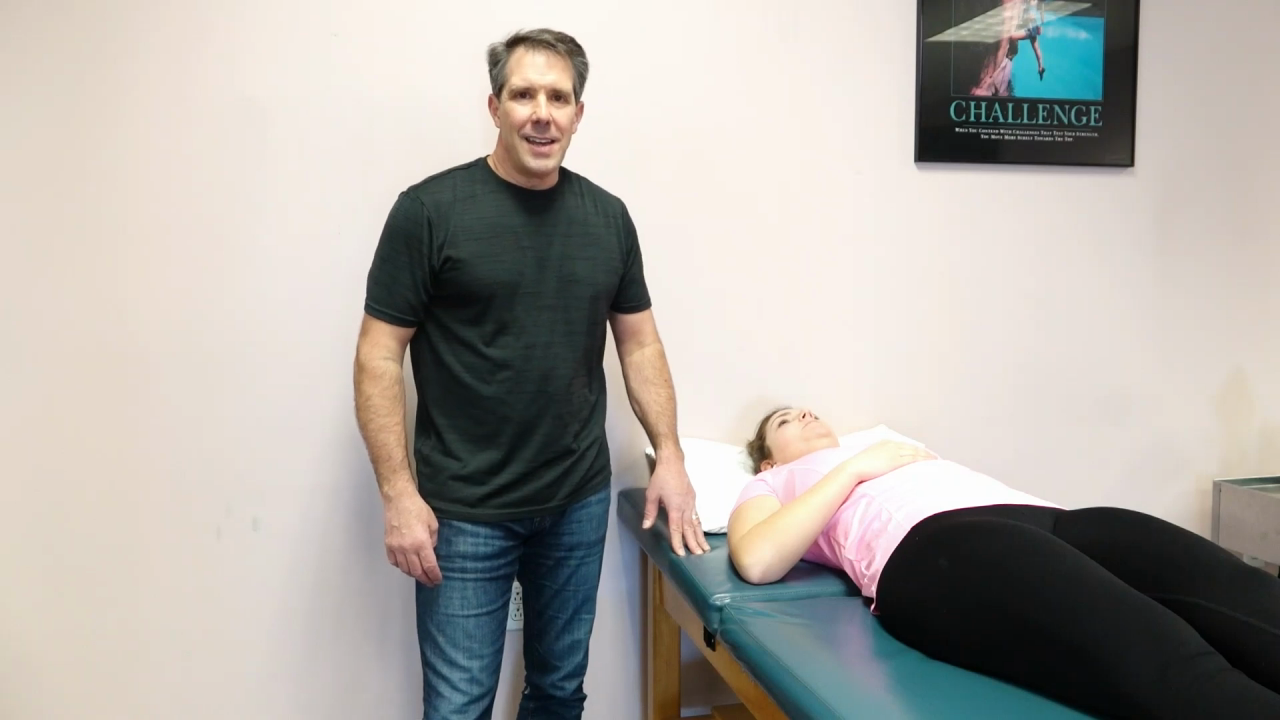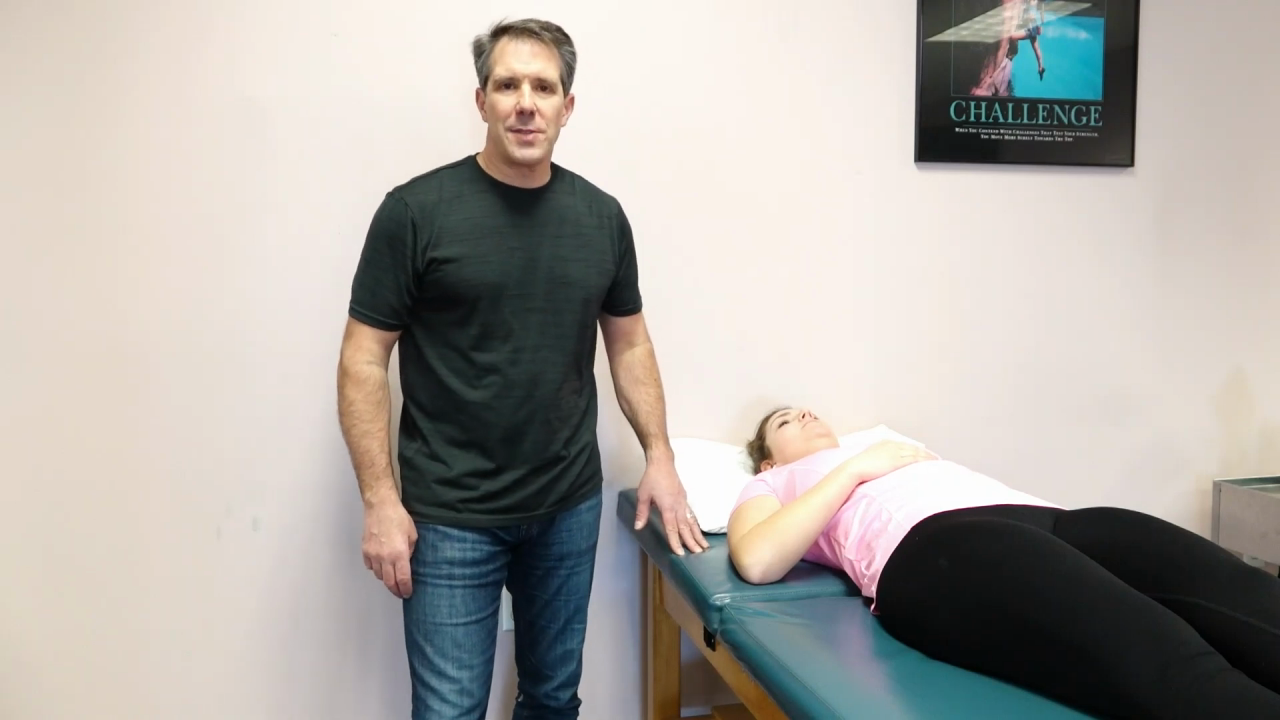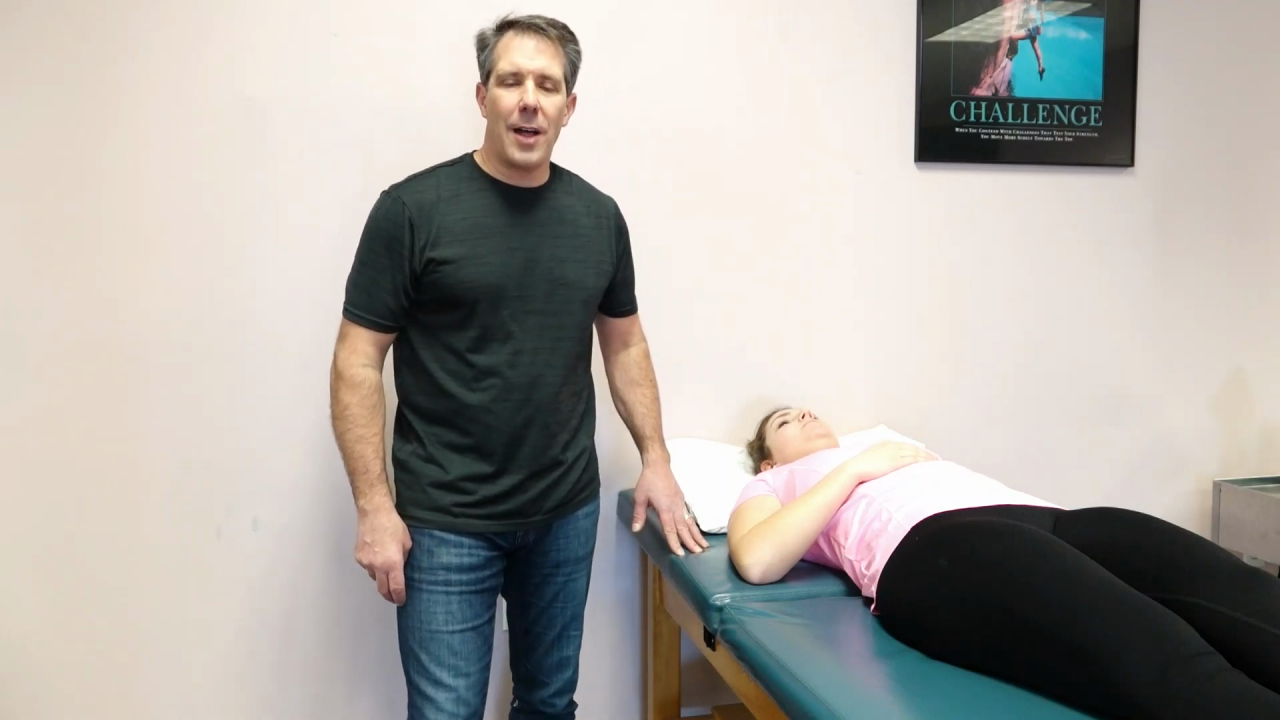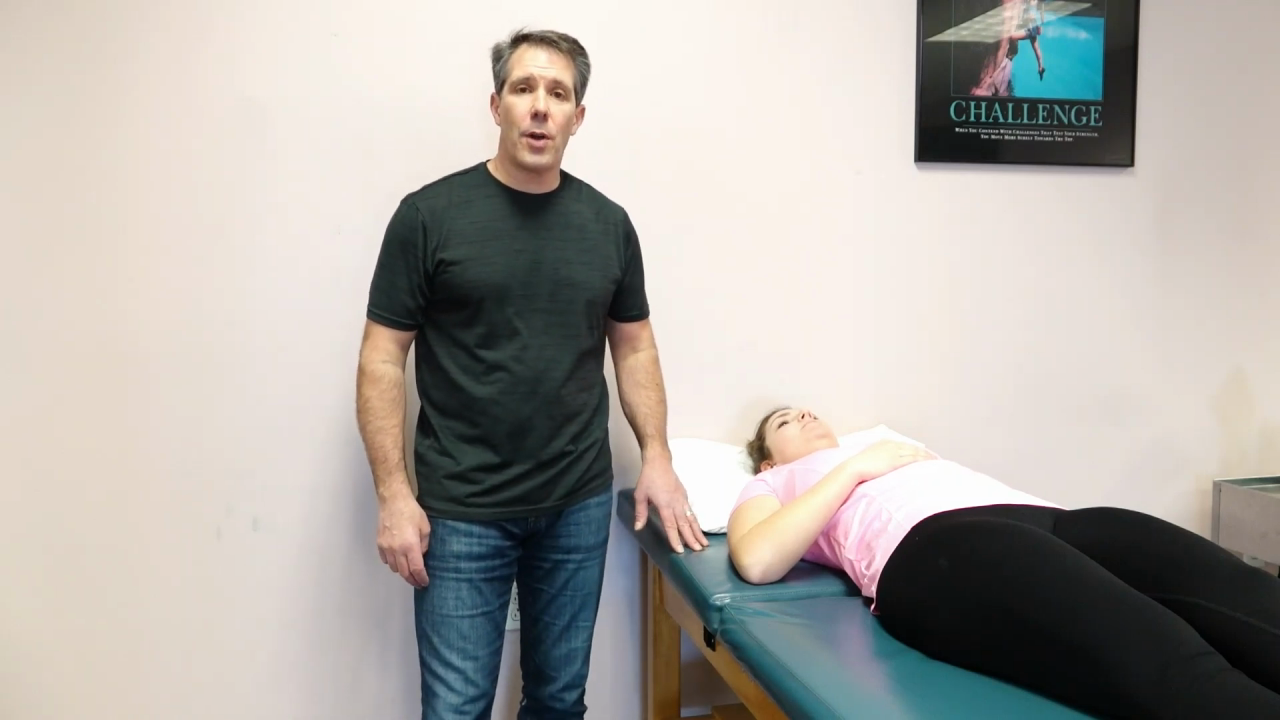
dt=1s
person 1, frame 1
left shoulder: (607, 216)
right shoulder: (430, 210)
left elbow: (639, 343)
right elbow: (379, 358)
left wrist: (669, 456)
right wrist: (398, 494)
left hip: (580, 500)
right hip: (465, 509)
person 1, frame 2
left shoulder: (601, 215)
right shoulder: (416, 210)
left elbow: (628, 344)
right elbow: (364, 360)
left wrist: (659, 458)
right wrist: (380, 500)
left hip: (571, 506)
right hip: (452, 516)
person 1, frame 3
left shoulder: (599, 216)
right shoulder: (413, 209)
left elbow: (624, 343)
right elbow: (357, 363)
left wrist: (654, 459)
right wrist: (374, 506)
left hip: (568, 511)
right hip: (447, 521)
person 1, frame 4
left shoulder: (608, 222)
right shoulder: (430, 214)
left elbow: (633, 346)
right elbow: (382, 359)
left wrist: (656, 457)
right wrist: (393, 494)
left hip: (579, 503)
right hip: (463, 510)
person 2, frame 1
left shoulder: (881, 438)
right shoulder: (774, 482)
right elbow: (756, 560)
right wrist: (854, 469)
right hip: (933, 543)
right knee: (1170, 666)
person 2, frame 2
left shoulder: (882, 439)
right shoulder: (772, 483)
right elbow: (757, 561)
right wrist: (854, 469)
right hip: (933, 544)
right knee: (1168, 665)
person 2, frame 3
left shoulder: (882, 438)
right shoulder: (773, 483)
right elbow: (757, 561)
right wrist: (854, 469)
right hip: (932, 543)
right knee: (1169, 665)
person 2, frame 4
left shoulder: (883, 438)
right shoulder: (774, 482)
right elbow: (757, 561)
right wrist: (853, 469)
right hip: (933, 543)
right knee: (1171, 666)
